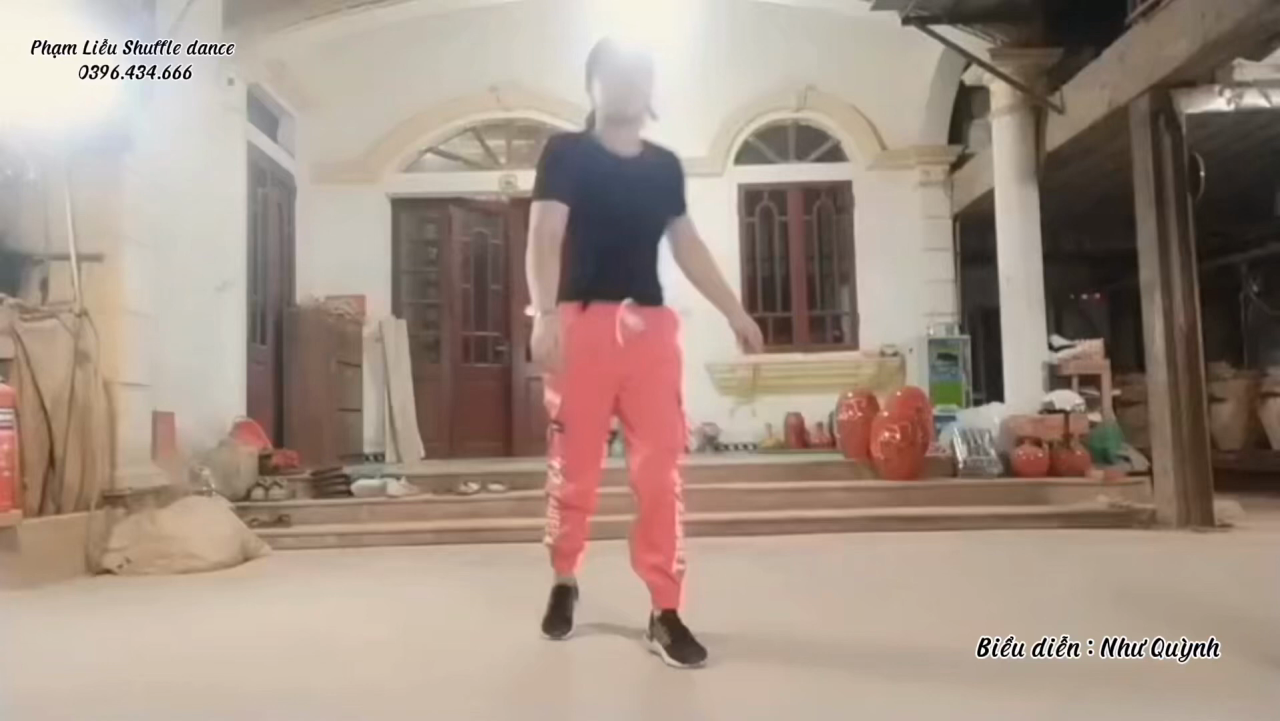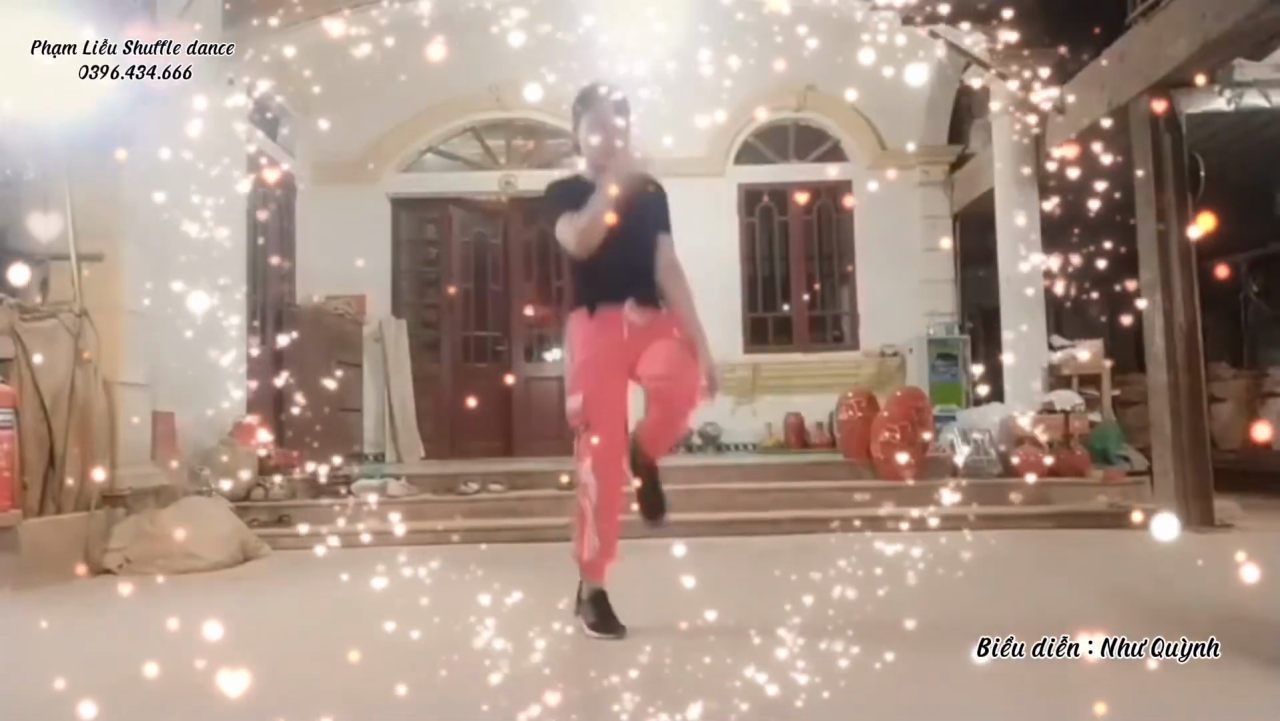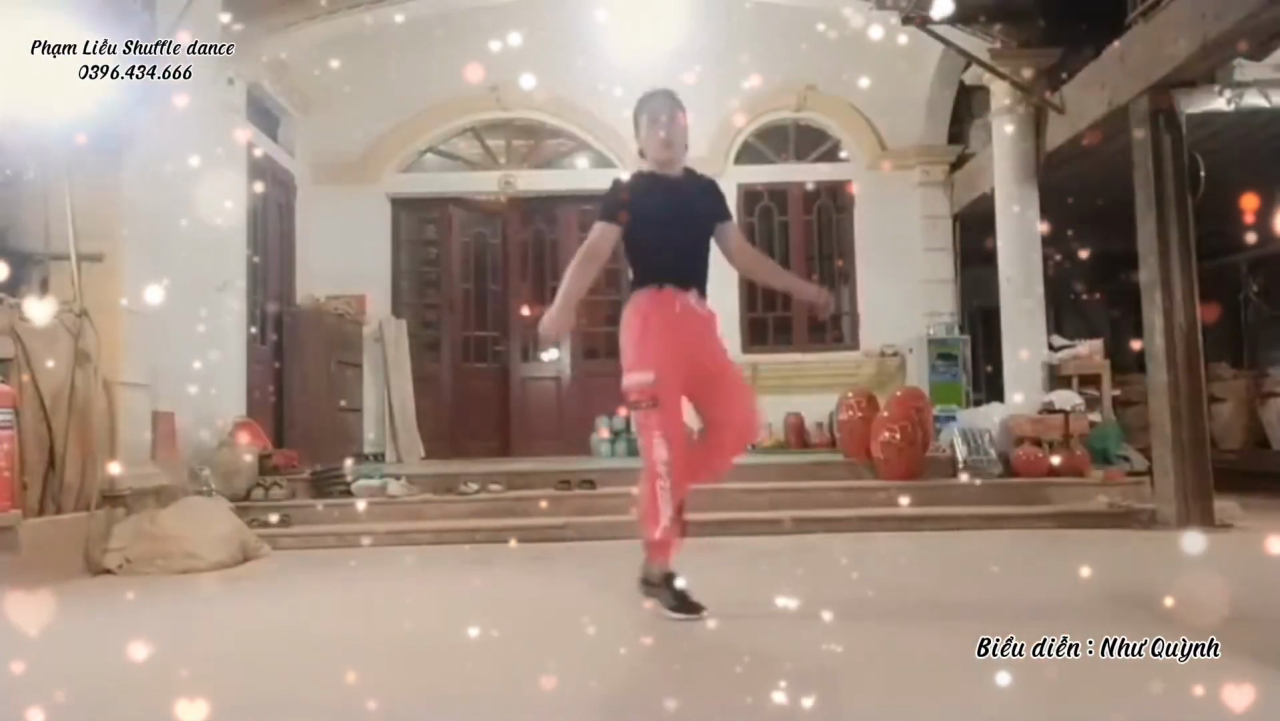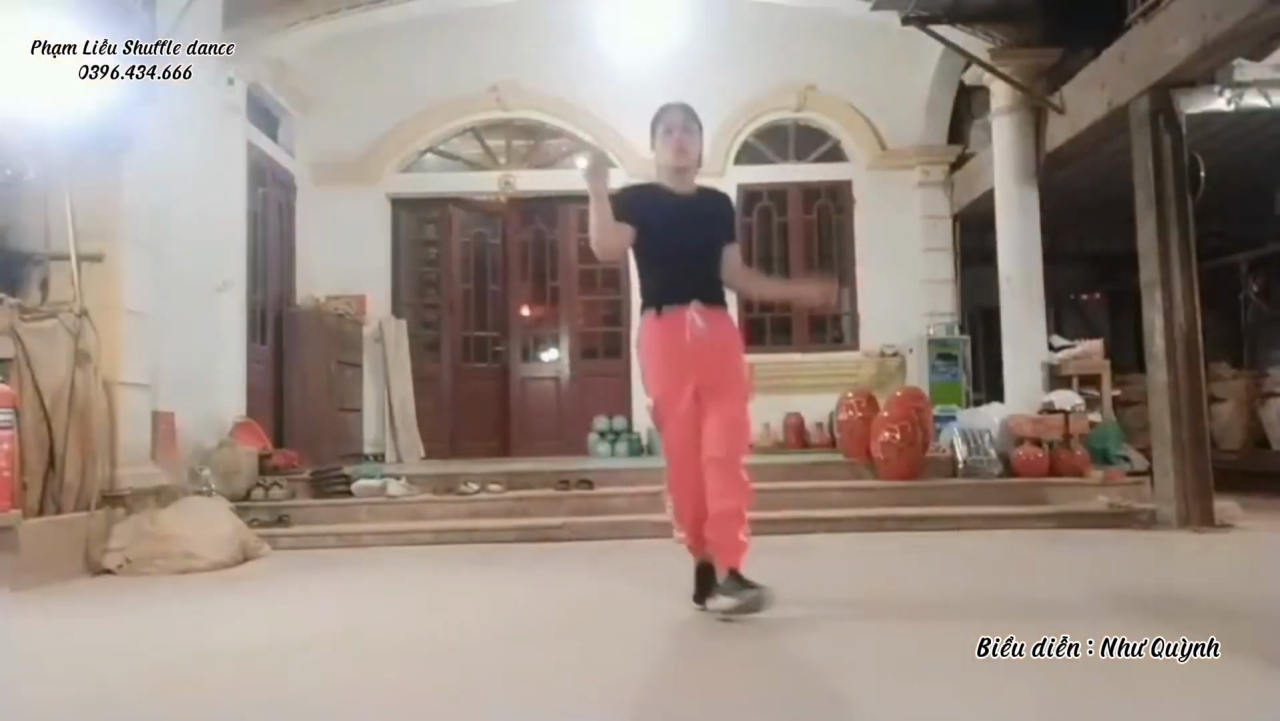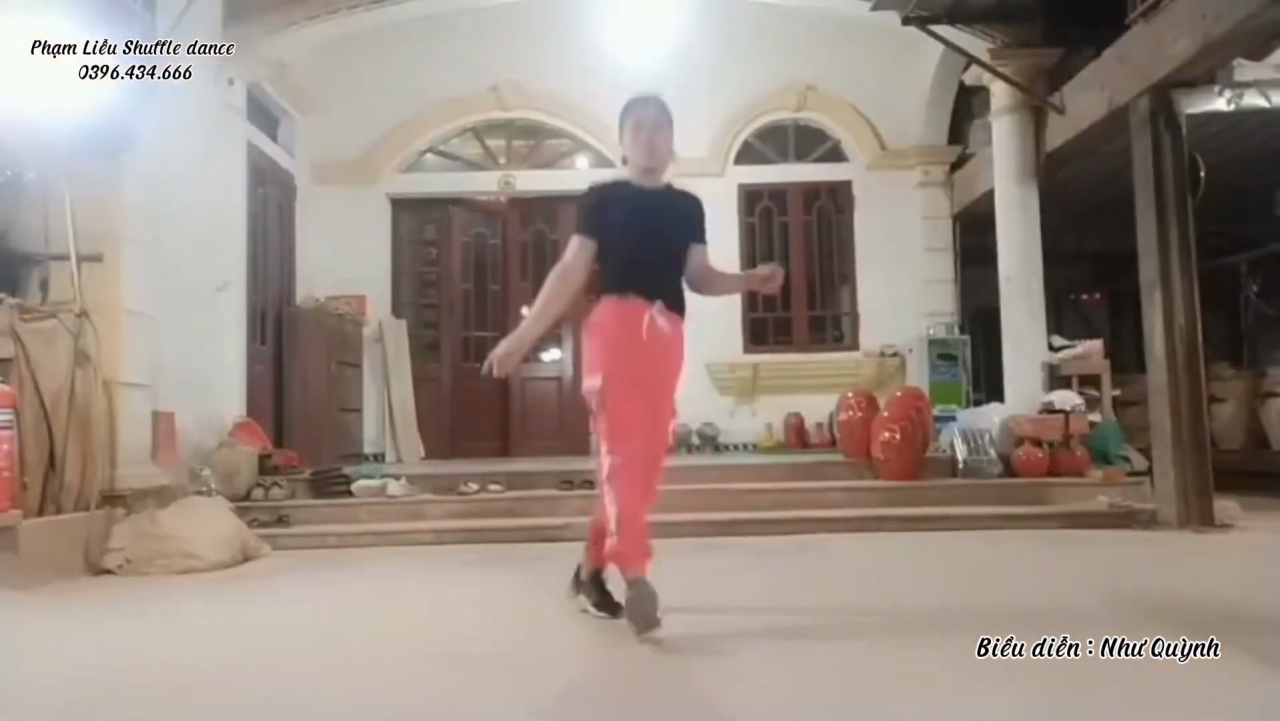
dt=1s
person 1, frame 1
left shoulder: (666, 165)
right shoulder: (564, 152)
left elbow: (689, 248)
right elbow: (543, 237)
left wrist: (735, 312)
right wrist: (545, 312)
left hip: (651, 329)
right hip: (584, 329)
left knee: (660, 472)
right knee: (574, 469)
left ankle: (667, 614)
right ankle: (564, 584)
person 1, frame 2
left shoulder: (653, 193)
right shoulder: (565, 194)
left elbow: (669, 271)
right elbow: (578, 242)
left wrist: (699, 342)
right wrist: (610, 185)
left hip: (653, 323)
right hip: (595, 329)
left knee: (678, 385)
right knee: (600, 464)
left ankle: (646, 456)
right ankle: (591, 590)
person 1, frame 3
left shoulder: (704, 189)
right shoulder: (628, 192)
left elbow: (740, 251)
right elbow: (594, 251)
left wrist: (799, 286)
right wrist: (562, 306)
left hip: (696, 320)
right hip: (651, 316)
left knee: (738, 424)
right knee: (664, 444)
left ankle: (672, 491)
right ankle: (658, 573)
person 1, frame 4
left shoulder: (718, 205)
right shoulder: (636, 200)
right elbow: (608, 249)
left wrist: (799, 291)
right wrist: (597, 192)
left hip: (718, 334)
right hip: (663, 335)
left knee: (728, 452)
right knee: (682, 458)
left ankle: (727, 573)
right ankle: (705, 561)
person 1, frame 5
left shoulder: (686, 205)
right shoulder: (603, 198)
left elbow: (700, 276)
right elbow: (572, 270)
left wrist: (751, 281)
right wrist: (523, 335)
left hip: (667, 336)
right hip: (614, 327)
left knee: (645, 465)
right knee: (621, 455)
left ankle: (591, 573)
right ankle: (634, 577)
